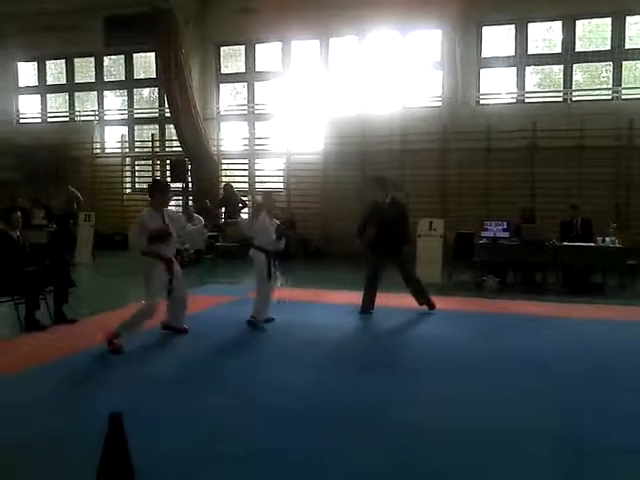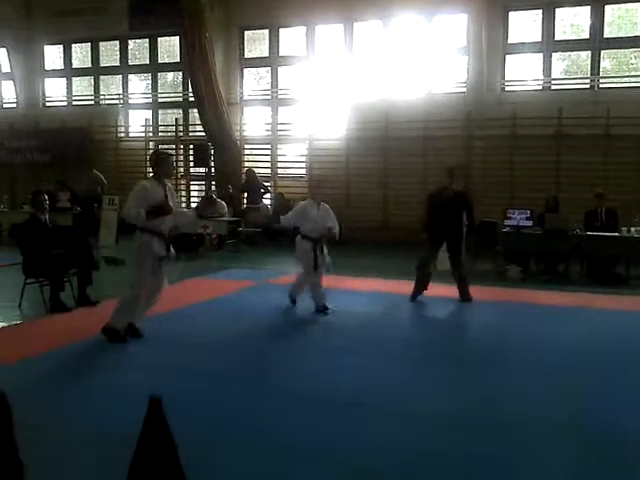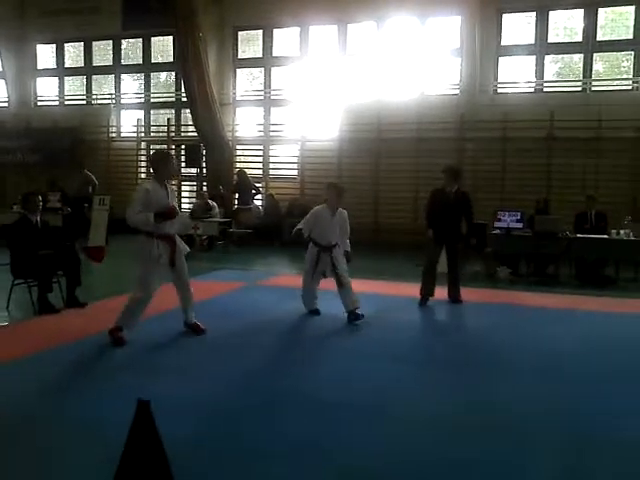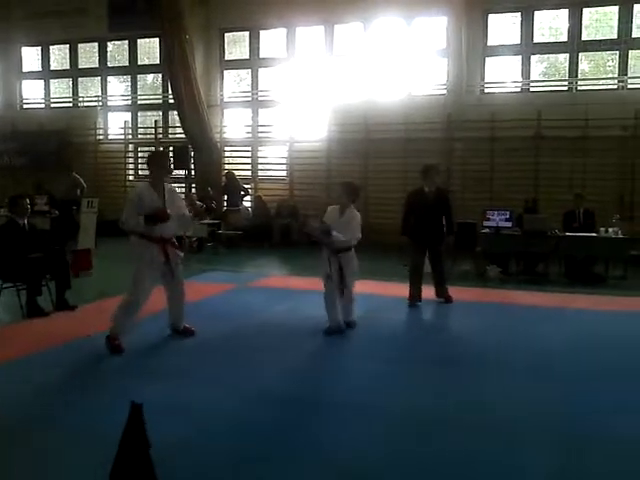
dt=0.4s
person 1, frame 1
left shoulder: (172, 216)
right shoulder: (145, 219)
right elbow: (135, 244)
right wrist: (153, 239)
left hip: (170, 263)
right hip: (155, 264)
left knee: (180, 297)
right knee: (151, 305)
left ankle: (173, 322)
right ankle: (115, 336)
person 1, frame 2
left shoulder: (168, 188)
right shoulder: (144, 188)
left elbow: (173, 214)
right elbow: (128, 213)
right wrist: (151, 213)
left hip: (161, 242)
right hip: (148, 241)
left knee: (157, 285)
right knee: (140, 286)
left ankle: (131, 321)
right ankle: (114, 326)
person 1, frame 3
left shoulder: (169, 189)
right shoulder: (146, 190)
right elbow: (132, 217)
right wrist: (157, 217)
left hip: (172, 243)
right hip: (154, 245)
left knee: (184, 283)
right knee: (145, 290)
left ankle: (189, 320)
right ankle: (118, 329)
person 1, frame 4
left shoulder: (171, 191)
right shoulder: (140, 193)
left elbow: (183, 218)
right elbow: (127, 221)
right wrist: (148, 220)
left hip: (168, 247)
right hip: (148, 249)
left knee: (176, 288)
right knee: (139, 293)
left ankle: (177, 324)
right ankle: (115, 335)
person 2, frame 1
left shoulder: (275, 223)
right shoulder: (260, 219)
left elbow: (280, 245)
right elbow: (249, 231)
left wrist: (280, 237)
right wrist: (254, 213)
left hip: (268, 257)
right hip: (260, 256)
left knee: (267, 287)
right knee: (265, 288)
left ankle: (261, 315)
right ankle: (256, 317)
person 2, frame 2
left shoulder: (326, 209)
right shoulder: (304, 206)
left elbow: (333, 226)
right elbow: (290, 220)
left wrist: (332, 232)
right wrist: (282, 220)
left hip: (319, 244)
right hip: (306, 244)
left knee: (309, 274)
right knee: (313, 275)
left ankle: (293, 292)
right ankle: (320, 304)
person 2, frame 3
left shoulder: (343, 215)
right shoulder: (317, 212)
left elbow: (344, 234)
right elbow: (304, 226)
left wrist: (346, 250)
right wrist: (299, 231)
left hip: (334, 251)
right hip: (316, 251)
left knee: (344, 280)
right knee: (310, 281)
left ankle: (352, 311)
right ankle: (311, 306)
person 2, frame 4
left shoulder: (354, 216)
right shoulder: (331, 211)
left elbow: (349, 238)
right elbow: (322, 231)
left wrist: (331, 234)
right wrist: (320, 231)
left hip: (346, 257)
right hip: (330, 256)
left knee: (347, 290)
right knee: (330, 292)
left ankle: (348, 319)
right ankle: (336, 324)
person 3, frame 1
left shoulder: (398, 206)
right shoulder: (374, 206)
left elbow: (404, 226)
right elbow: (365, 223)
left wrist: (404, 243)
right wrist: (360, 238)
left hip: (395, 246)
right hip: (377, 246)
left knee: (408, 273)
right knee: (372, 275)
left ankle: (425, 300)
right ankle: (367, 306)
person 3, frame 2
left shoulder: (463, 196)
right shoulder: (436, 194)
left elbow: (469, 215)
right elbow: (429, 213)
left wrist: (471, 232)
right wrist: (427, 230)
left hip: (454, 233)
right hip: (436, 232)
left knee: (457, 264)
right knee: (425, 261)
left ankle: (464, 293)
right ankle: (418, 290)
person 3, frame 3
left shoulder: (463, 196)
right shoulder: (436, 194)
left elbow: (468, 217)
right elbow: (429, 212)
right wrist: (429, 228)
left hip: (454, 235)
right hip: (437, 234)
left knee: (453, 265)
right knee: (430, 263)
left ankle: (454, 295)
right ankle: (425, 294)
person 3, frame 4
left shoulder: (442, 194)
right shoulder: (414, 195)
left elbow: (448, 215)
right elbow: (406, 215)
left wrist: (450, 233)
right wrist: (405, 233)
left hip: (436, 235)
right hip: (418, 236)
left knee: (438, 265)
right knee: (416, 266)
left ankle: (442, 293)
right ankle: (414, 297)
person 4, frame 1
left shoulder: (18, 236)
left wrist: (34, 266)
right wrist: (23, 269)
left hip: (25, 274)
right hip: (11, 280)
left knee: (59, 274)
right knee: (33, 280)
left ankle: (59, 314)
right ankle: (30, 320)
person 4, frame 2
left shoulder: (50, 221)
right shoulder: (28, 225)
left elbow: (59, 239)
right elbow: (29, 251)
right wrist: (50, 252)
left hip: (53, 257)
right hip: (35, 263)
left knee: (83, 254)
right knee: (57, 262)
left ankle: (82, 296)
right ankle: (55, 301)
person 4, frame 3
left shoulder: (43, 222)
right shoulder: (18, 226)
left elbow: (53, 239)
right elbow: (18, 252)
left wrist: (66, 246)
right wrist: (38, 253)
left hip: (44, 259)
right hip: (24, 264)
left knee: (71, 258)
right knee: (45, 265)
left ankle: (71, 297)
right ankle: (43, 302)
person 4, frame 4
left shoulder: (30, 226)
left elbow: (42, 242)
left wrist: (54, 250)
right wrist: (27, 256)
left hip: (32, 262)
right hip: (13, 268)
left knee: (60, 260)
right knee: (35, 268)
left ankle: (60, 300)
right ankle: (32, 305)
